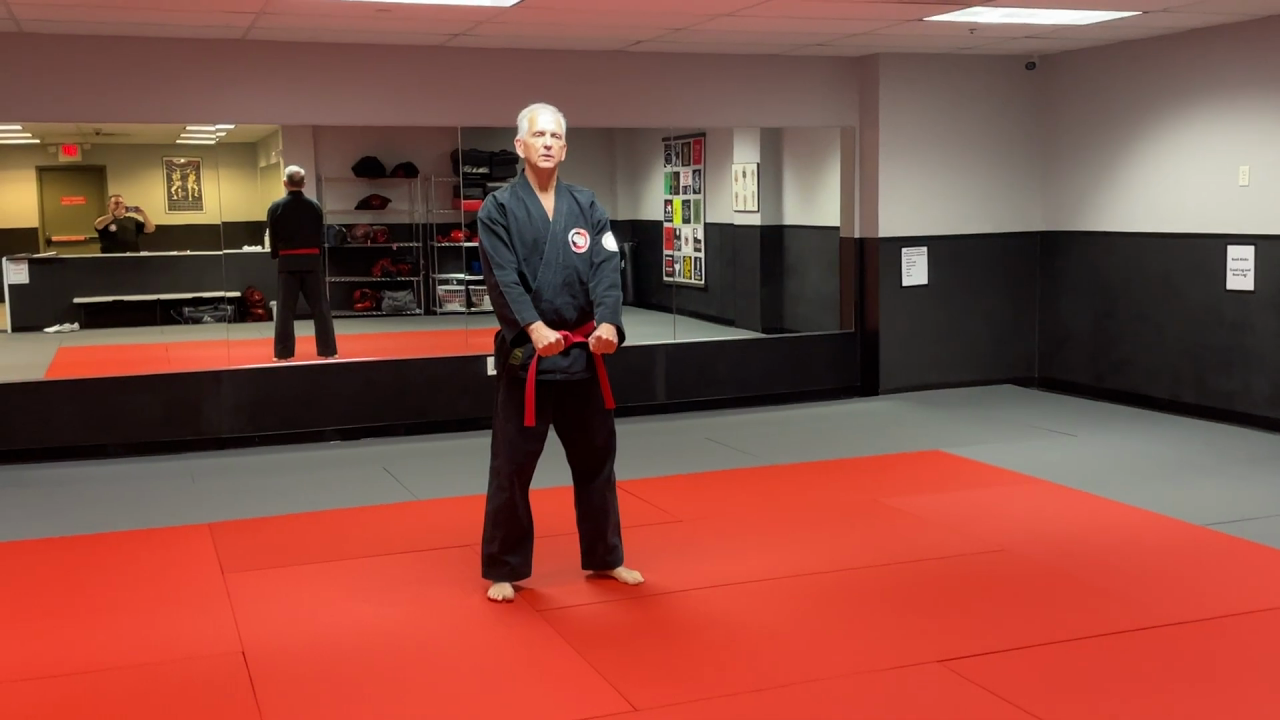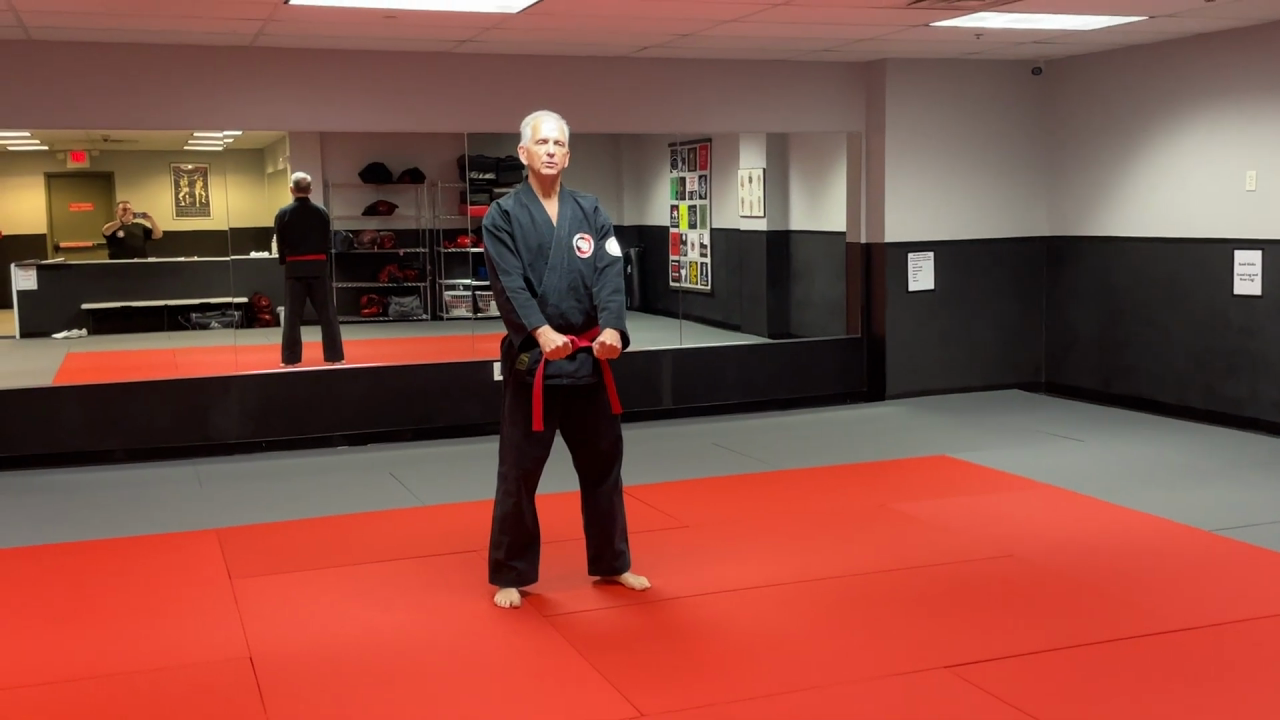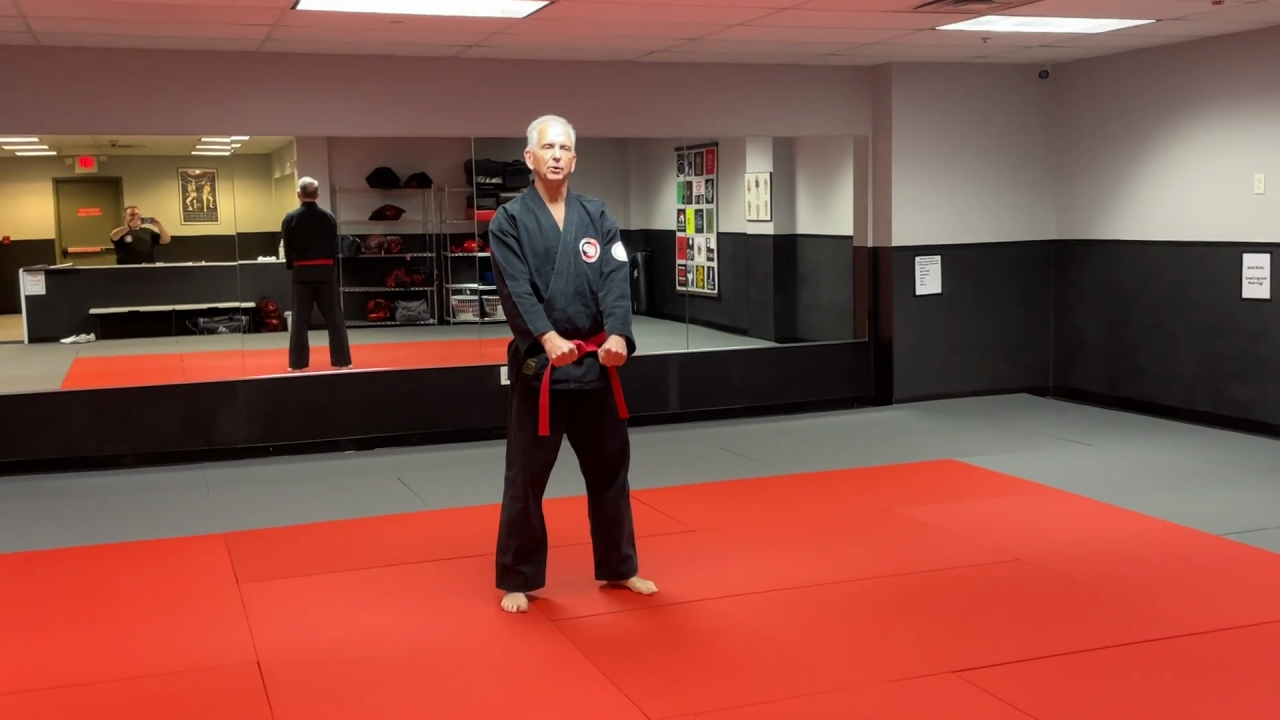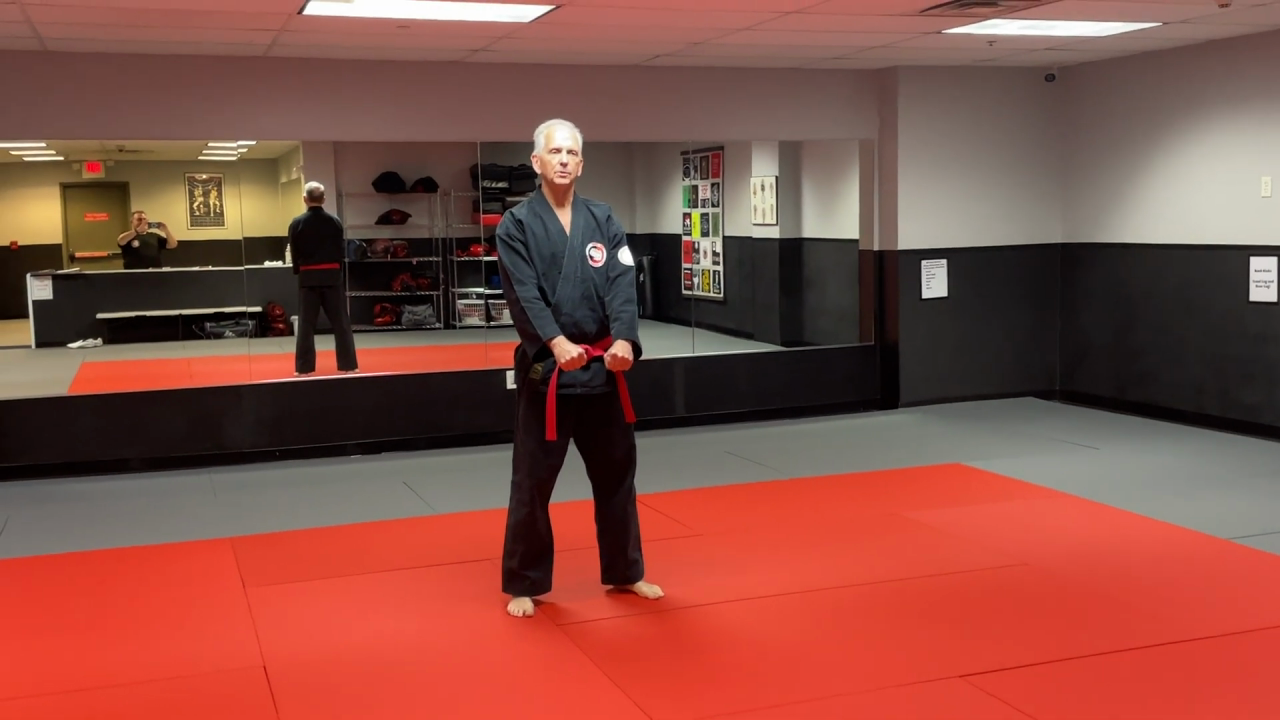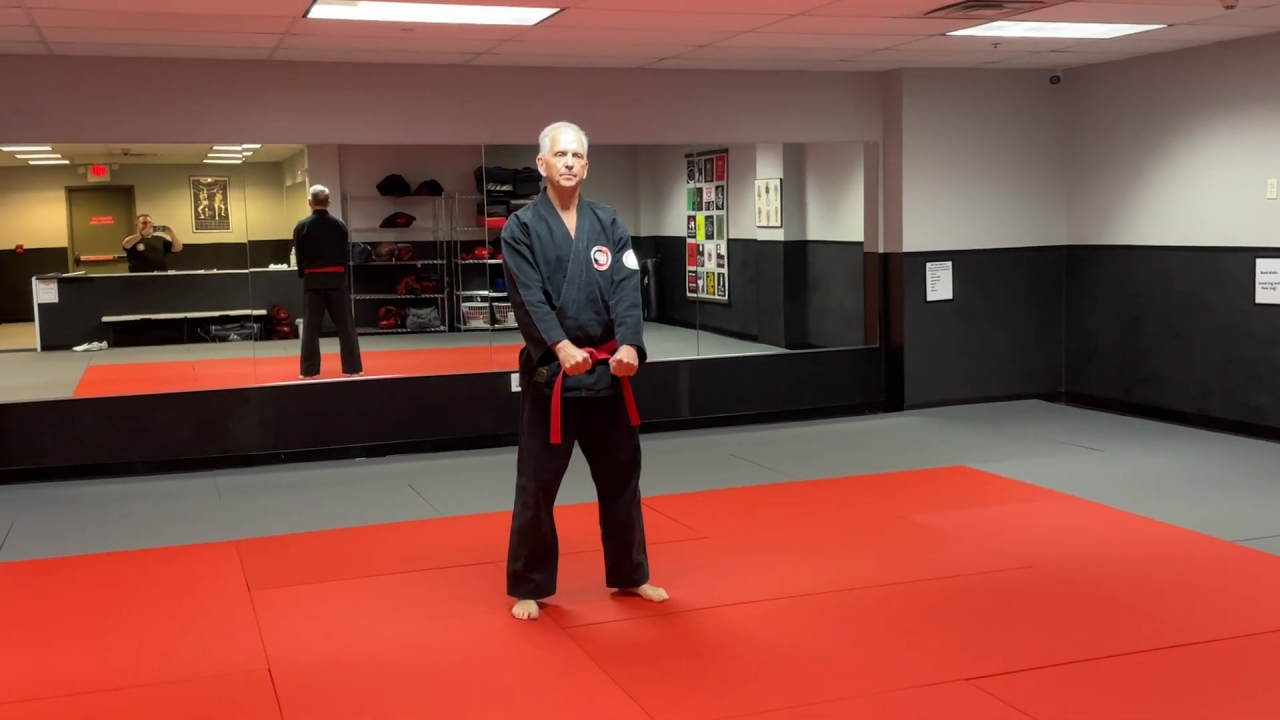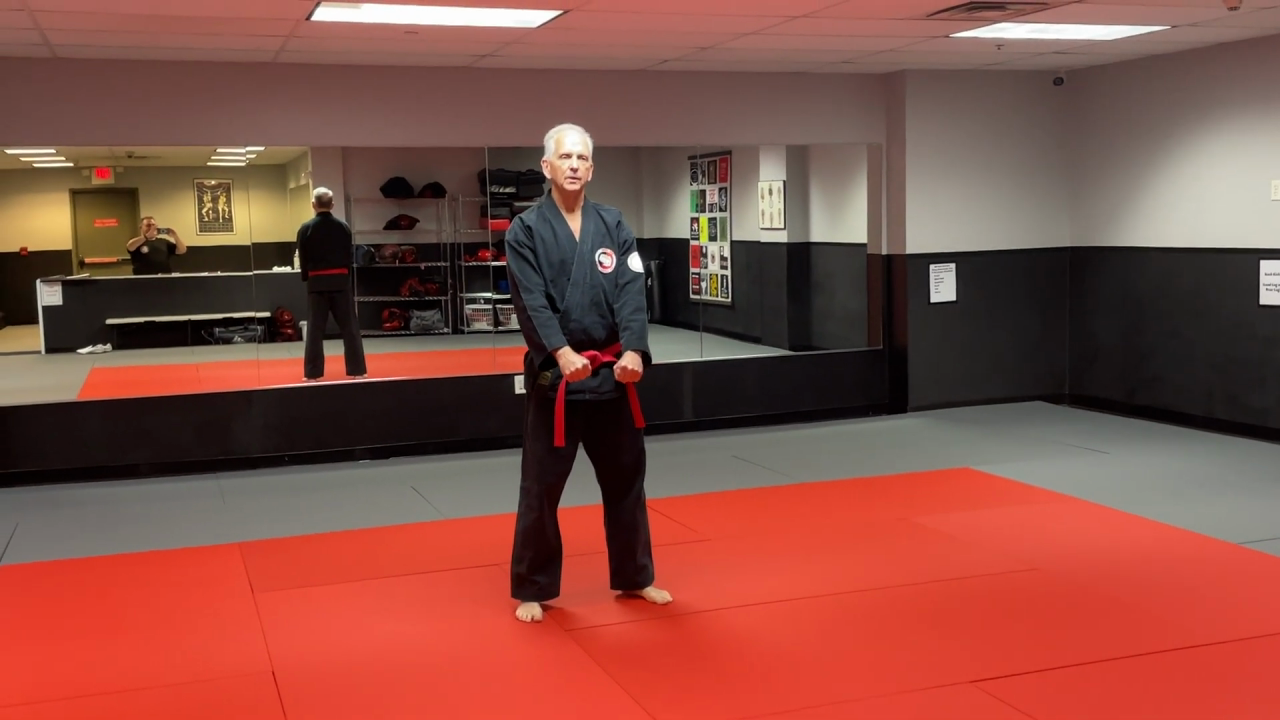
dt=0.4s
person 1, frame 1
left shoulder: (586, 206)
right shoulder: (498, 208)
left elbow: (606, 268)
right elbow: (503, 279)
left wrist: (607, 322)
right wrist: (534, 328)
left hip: (582, 352)
right hip: (525, 353)
left knee: (596, 459)
right knee: (512, 466)
left ankle: (604, 558)
right ankle: (503, 569)
person 1, frame 2
left shoulder: (590, 211)
right shoulder: (503, 215)
left elbow: (609, 273)
right elbow: (509, 284)
left wrist: (611, 328)
right wrist: (541, 332)
left hip: (587, 357)
right hip: (531, 358)
left knee: (602, 464)
right knee: (519, 472)
left ankle: (611, 563)
right ankle: (510, 575)
person 1, frame 3
left shoulder: (596, 215)
right shoulder: (509, 220)
left elbow: (615, 279)
right elbow: (515, 289)
left wrist: (617, 334)
right wrist: (547, 338)
left hip: (595, 361)
right hip: (538, 363)
left knee: (609, 468)
right knee: (526, 476)
left ankle: (618, 568)
right ankle: (517, 579)
person 1, frame 4
left shoulder: (603, 220)
right shoulder: (517, 225)
left elbow: (621, 284)
right elbow: (523, 294)
left wrist: (623, 339)
right wrist: (557, 343)
left hip: (602, 366)
right hip: (545, 367)
left knee: (616, 473)
right knee: (532, 481)
left ankle: (624, 572)
right ankle: (524, 584)
person 1, frame 5
left shoulder: (608, 223)
right shoulder: (521, 227)
left elbow: (626, 288)
right elbow: (528, 297)
left wrist: (628, 344)
right wrist: (561, 347)
left hip: (607, 368)
right hip: (549, 371)
left knee: (621, 475)
right knee: (538, 483)
left ankle: (629, 575)
right ankle: (528, 586)
person 1, frame 6
left shoulder: (613, 225)
right shoulder: (526, 230)
left elbow: (631, 292)
right elbow: (531, 301)
left wrist: (633, 349)
right wrist: (561, 353)
left hip: (611, 370)
right hip: (554, 373)
left knee: (625, 477)
right knee: (542, 485)
left ankle: (633, 578)
right ankle: (532, 589)
person 2, frame 1
left shoulder: (276, 207)
right shoulder: (314, 206)
left elbow: (273, 238)
right elbow: (321, 236)
left wrist: (278, 256)
left hip: (287, 261)
right hip: (311, 260)
left knee: (285, 309)
right knee: (320, 307)
left ankle: (283, 353)
right ankle: (328, 351)
person 2, frame 2
left shoulder: (283, 214)
right shoulder: (321, 212)
left elbow: (280, 244)
right elbow: (328, 242)
left hip: (295, 267)
right hip: (318, 266)
left knee: (292, 314)
right knee: (327, 313)
left ankle: (290, 359)
right ankle: (335, 356)
person 2, frame 3
left shoulder: (290, 219)
right shoulder: (328, 217)
left elbow: (287, 249)
right elbow: (335, 247)
left hip: (302, 272)
right hip: (325, 271)
left knee: (300, 319)
right knee: (334, 317)
left ankle: (297, 363)
right ankle: (342, 361)
person 2, frame 4
left shoulder: (297, 223)
right shoulder: (335, 222)
left elbow: (294, 254)
right elbow: (341, 251)
left hip: (308, 277)
right hip: (331, 275)
left knee: (306, 323)
right knee: (340, 322)
left ankle: (304, 367)
right ankle: (348, 365)
person 2, frame 5
left shoulder: (302, 226)
right shoulder: (339, 225)
left elbow: (299, 257)
right elbow: (346, 254)
left hip: (313, 280)
right hip: (336, 278)
left knee: (311, 326)
right knee: (345, 324)
left ankle: (309, 371)
right ankle: (353, 368)
person 2, frame 6
left shoulder: (306, 229)
right shoulder: (343, 227)
left elbow: (303, 259)
right elbow: (349, 256)
left wrist: (307, 279)
left hip: (317, 282)
right hip: (340, 281)
left knee: (315, 329)
right knee: (349, 326)
left ankle: (313, 373)
right ankle: (357, 370)
